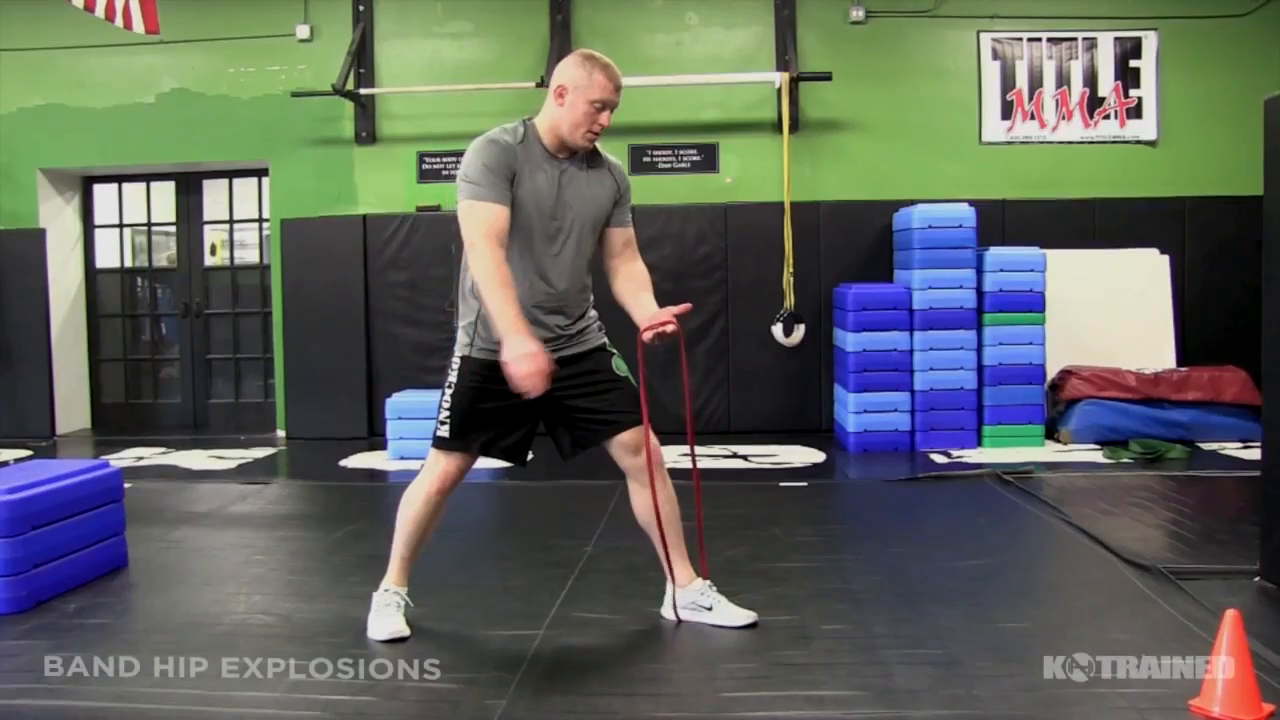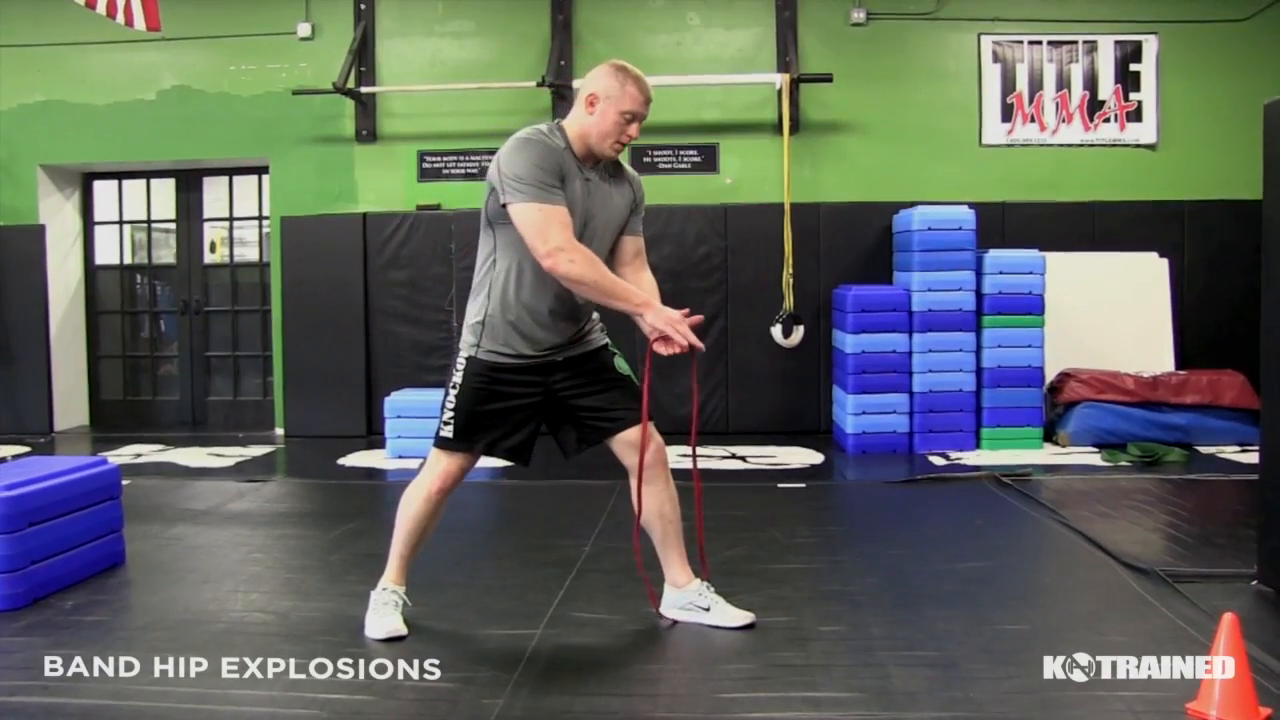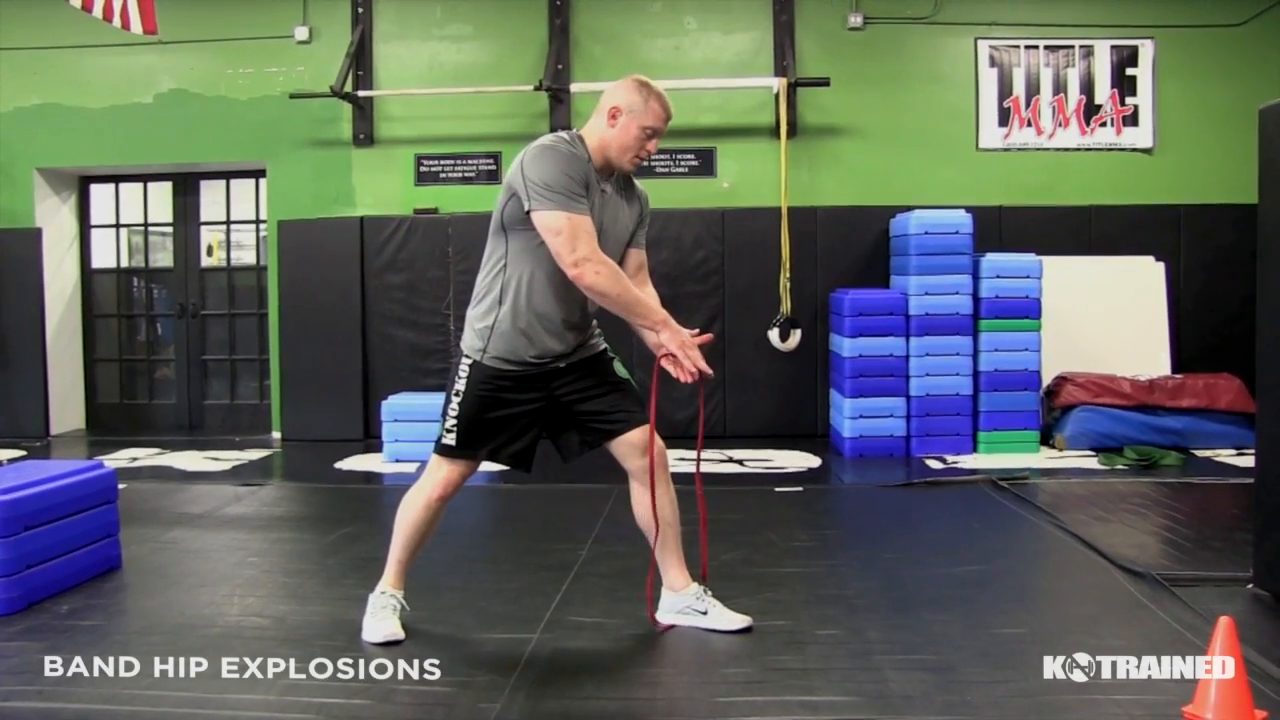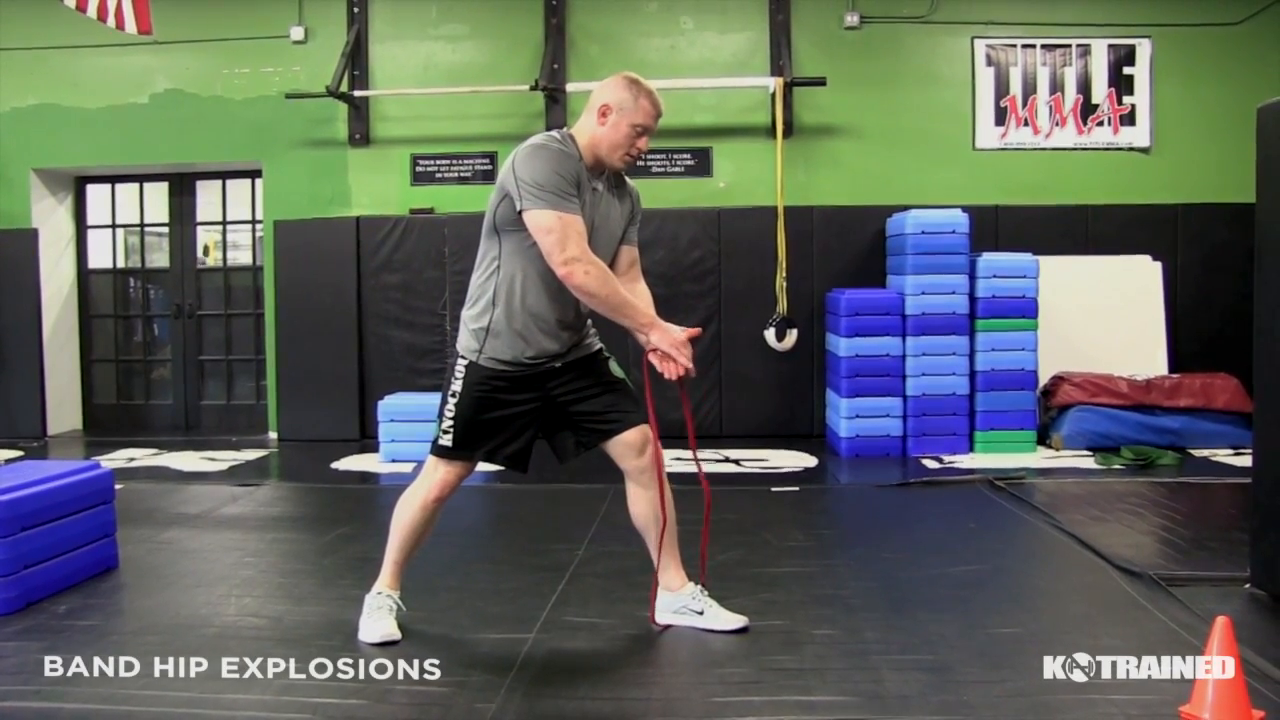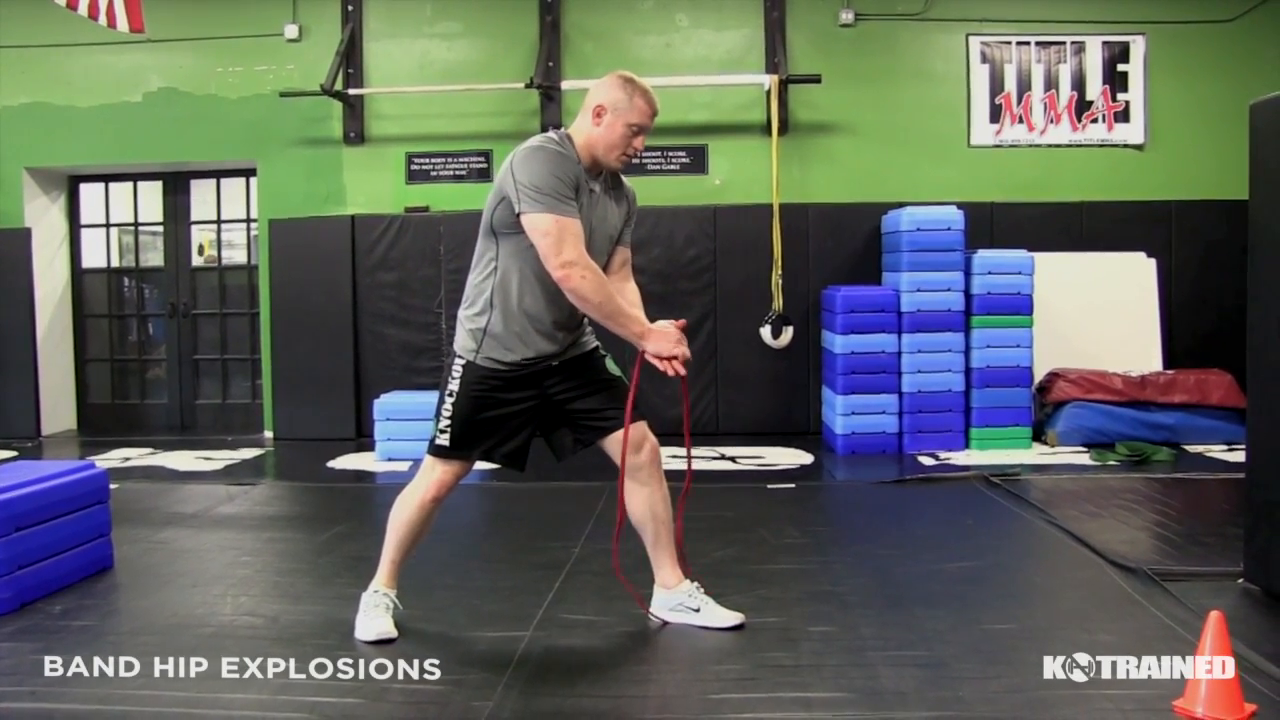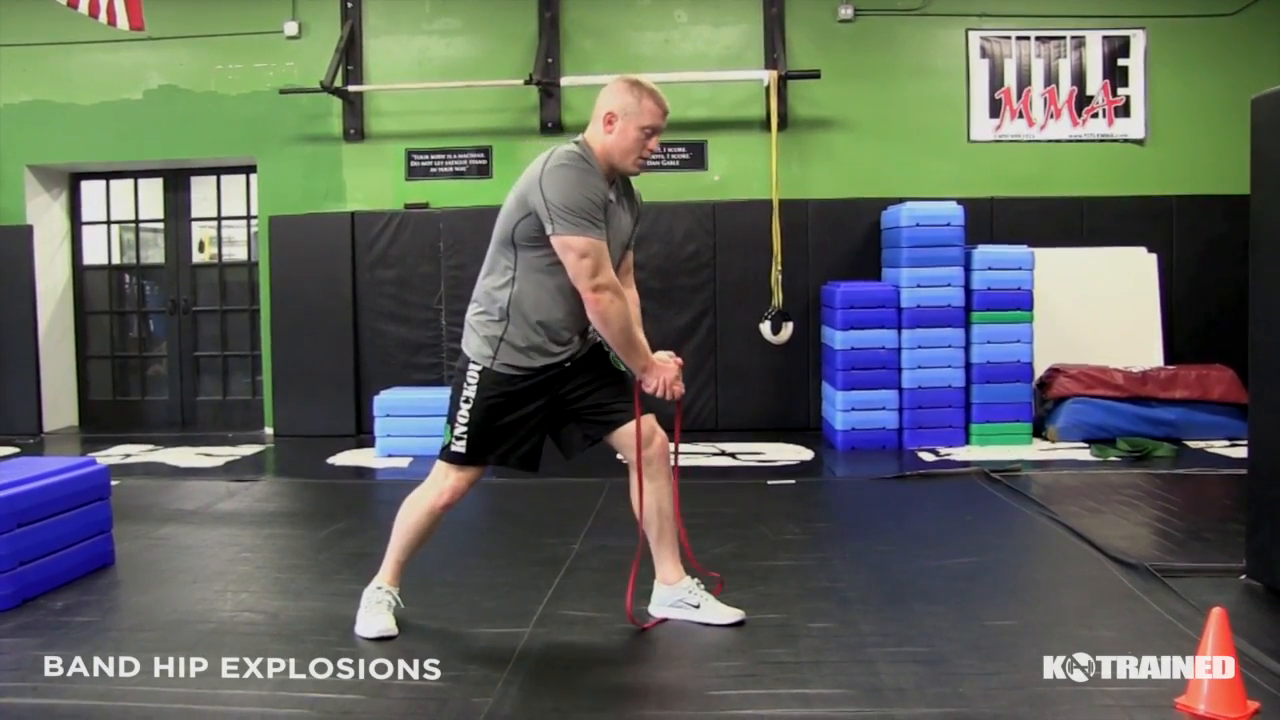
dt=0.7s
person 1, frame 1
left shoulder: (609, 175)
right shoulder: (495, 153)
left elbow: (623, 259)
right elbow: (485, 252)
left wrist: (645, 311)
right wrist: (516, 338)
left hip: (577, 345)
right hip: (495, 350)
left knee: (643, 453)
right knee: (442, 473)
left ankle: (685, 590)
right ankle: (391, 591)
person 1, frame 2
left shoulder: (626, 184)
right shoulder: (529, 153)
left elbow: (631, 267)
right elbow: (556, 255)
left wrist: (654, 323)
right wrist: (647, 307)
left hip: (578, 348)
right hip: (501, 350)
left knee: (648, 452)
right knee: (444, 472)
left ankle: (682, 591)
right ankle: (389, 590)
person 1, frame 3
left shoulder: (633, 197)
right shoulder: (550, 160)
left elbow: (634, 282)
right elbow: (582, 266)
left wrist: (658, 340)
right wrist: (666, 326)
left hip: (577, 352)
right hip: (502, 354)
left knee: (648, 454)
right knee: (444, 478)
left ankle: (680, 594)
right ankle: (387, 594)
person 1, frame 4
left shoulder: (623, 194)
right shoulder: (542, 160)
left elbow: (627, 280)
right elbow: (572, 266)
left wrist: (651, 339)
right wrist: (654, 327)
left hip: (572, 353)
right hip: (498, 356)
left knee: (643, 451)
right knee: (441, 479)
left ankle: (675, 594)
right ankle: (384, 594)
person 1, frame 5
left shoulder: (619, 195)
right shoulder: (540, 161)
left elbow: (618, 279)
right elbow: (569, 271)
left wrist: (646, 334)
right wrist: (645, 334)
left hip: (568, 351)
right hip: (495, 354)
left knee: (642, 450)
right knee: (438, 479)
left ankle: (672, 591)
right ankle: (381, 592)
person 1, frame 6
left shoulder: (625, 194)
right shoulder: (565, 176)
left elbow: (622, 286)
right elbow: (598, 294)
left wrist: (644, 357)
right wrist: (645, 366)
left hip: (573, 352)
right hip: (505, 356)
left knee: (651, 444)
right knee: (450, 485)
left ankle: (672, 588)
right ankle: (383, 589)
